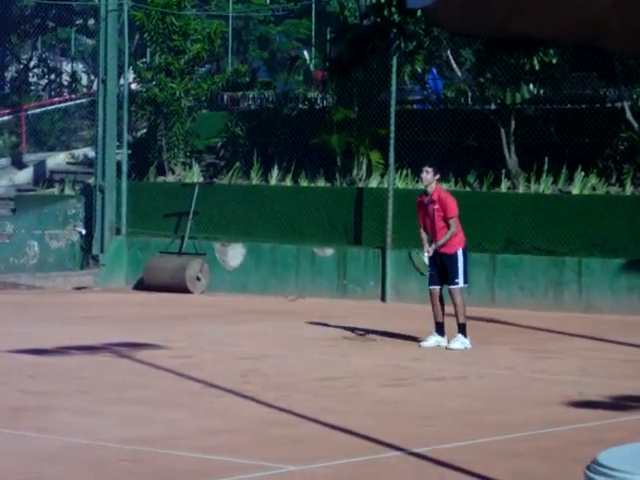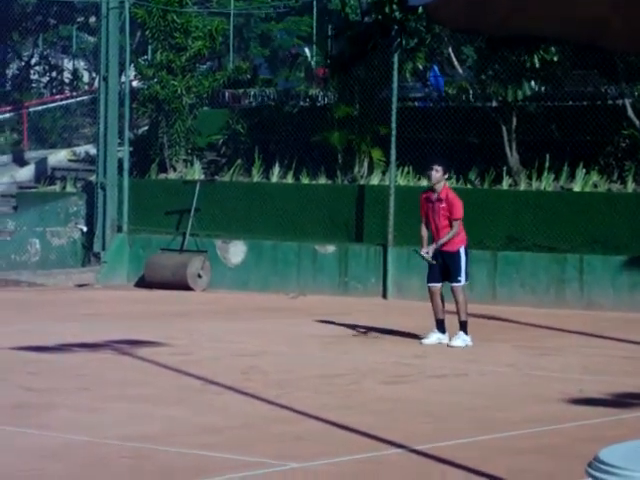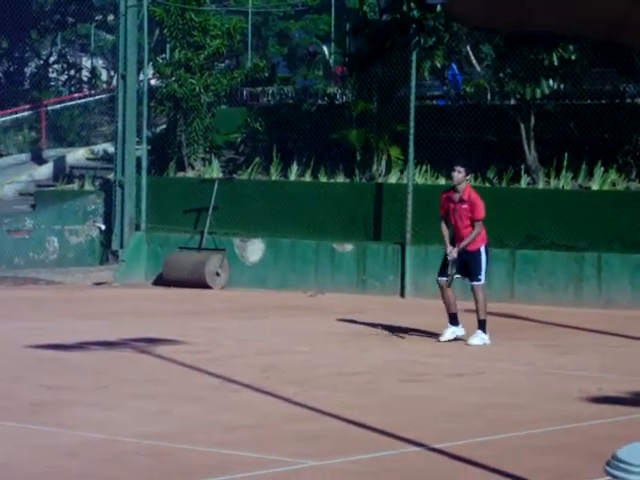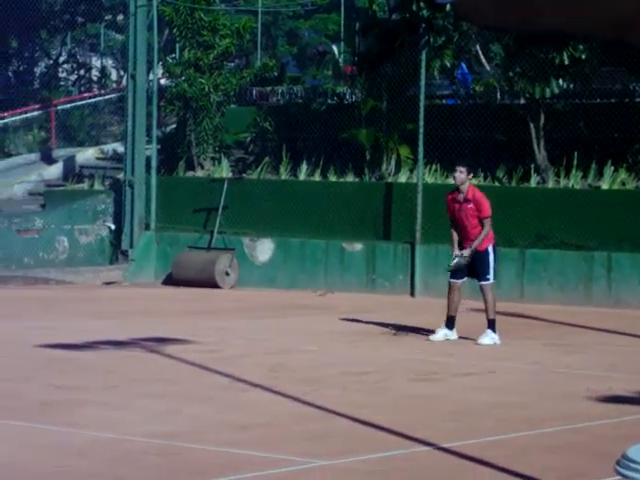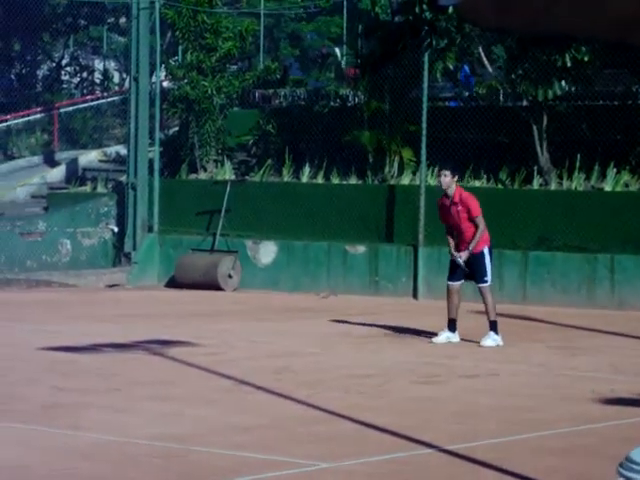
dt=0.2s
person 1, frame 1
left shoulder: (446, 198)
right shoulder: (420, 201)
left elbow: (453, 228)
left wrist: (434, 246)
right wrist: (426, 246)
left hip: (454, 249)
right hip: (436, 250)
left knee: (455, 290)
right knee: (434, 291)
left ankle: (462, 336)
right ankle: (439, 334)
person 1, frame 2
left shoulder: (452, 198)
right shoulder: (425, 197)
left elbow: (456, 229)
left wrist: (435, 245)
right wrist: (425, 245)
left hip: (455, 248)
right hip: (436, 248)
left knee: (457, 288)
right knee: (434, 288)
left ankle: (463, 334)
right ankle: (440, 332)
person 1, frame 3
left shoulder: (474, 199)
right shoulder: (446, 196)
left elbow: (478, 229)
left wrist: (458, 248)
right wrist: (448, 245)
left hip: (475, 246)
right hip: (455, 246)
left knee: (477, 286)
right knee: (443, 281)
left ankle: (482, 332)
right ankle: (454, 325)
person 1, frame 4
left shoulder: (479, 198)
right shoulder: (451, 198)
left elbow: (487, 228)
left wrist: (471, 249)
right wrist: (456, 246)
left hip: (482, 246)
right hip: (463, 246)
left knee: (485, 286)
right knee: (454, 284)
left ankle: (492, 331)
right ankle: (449, 328)
person 1, frame 5
left shoulder: (467, 199)
right shoulder: (442, 203)
left elbow: (481, 227)
left wrist: (468, 251)
right wrist: (452, 250)
left hip: (479, 248)
right hip: (460, 250)
left knee: (484, 288)
right knee: (452, 287)
left ankle: (494, 333)
right ankle: (451, 331)
